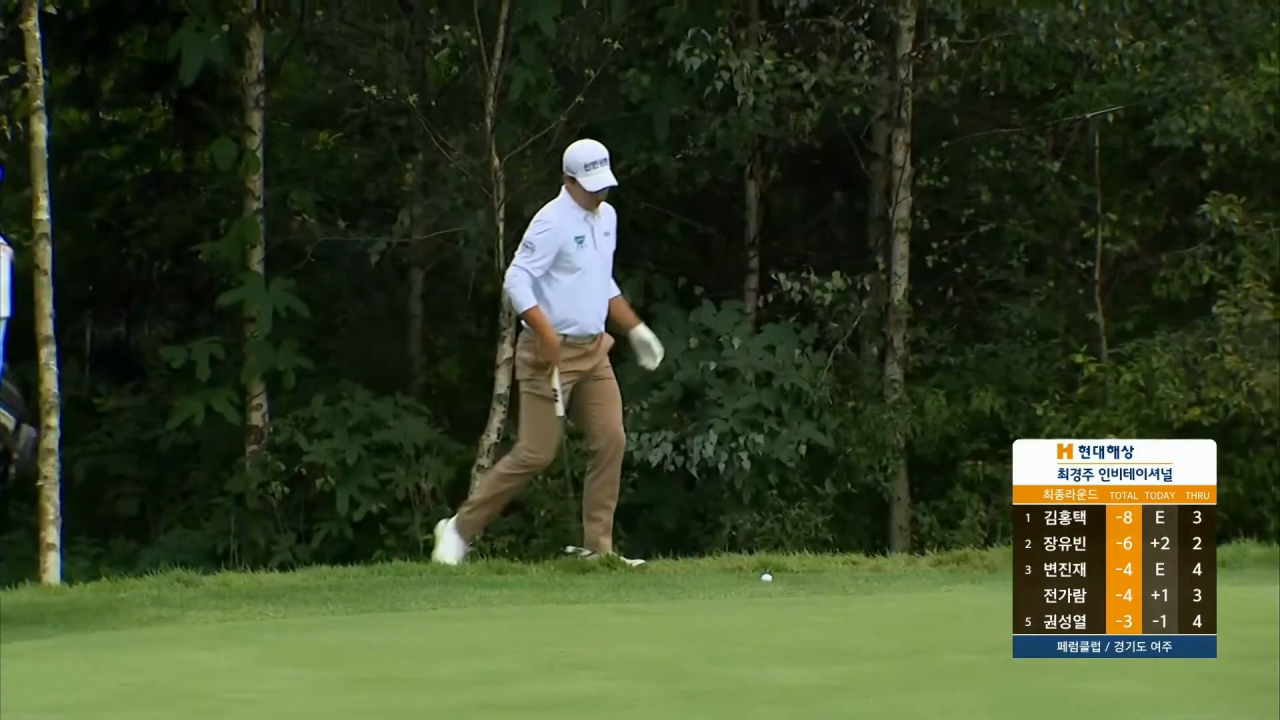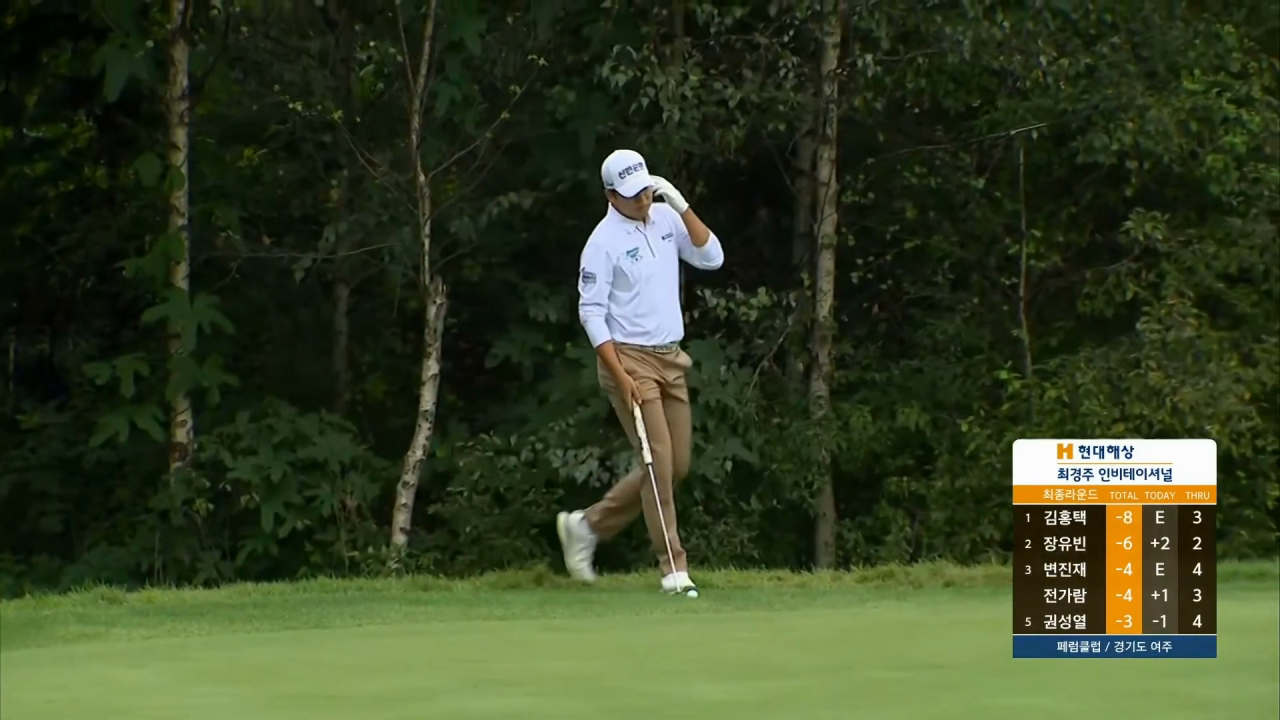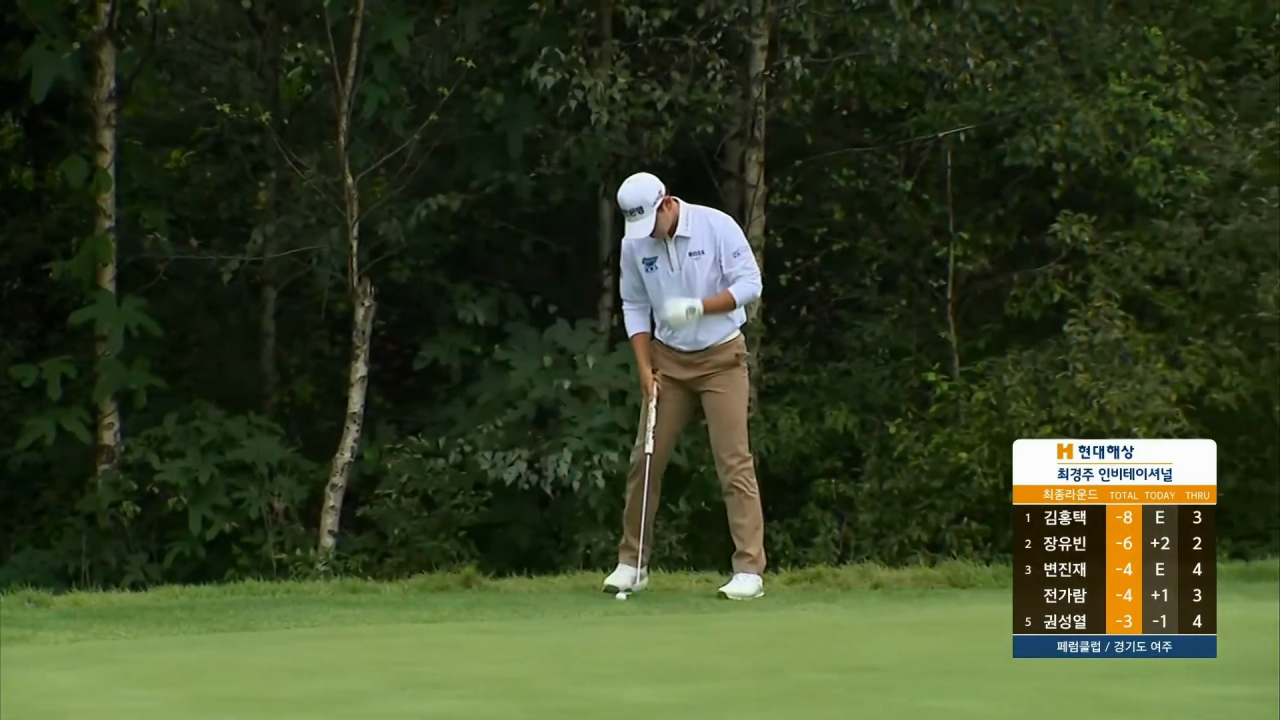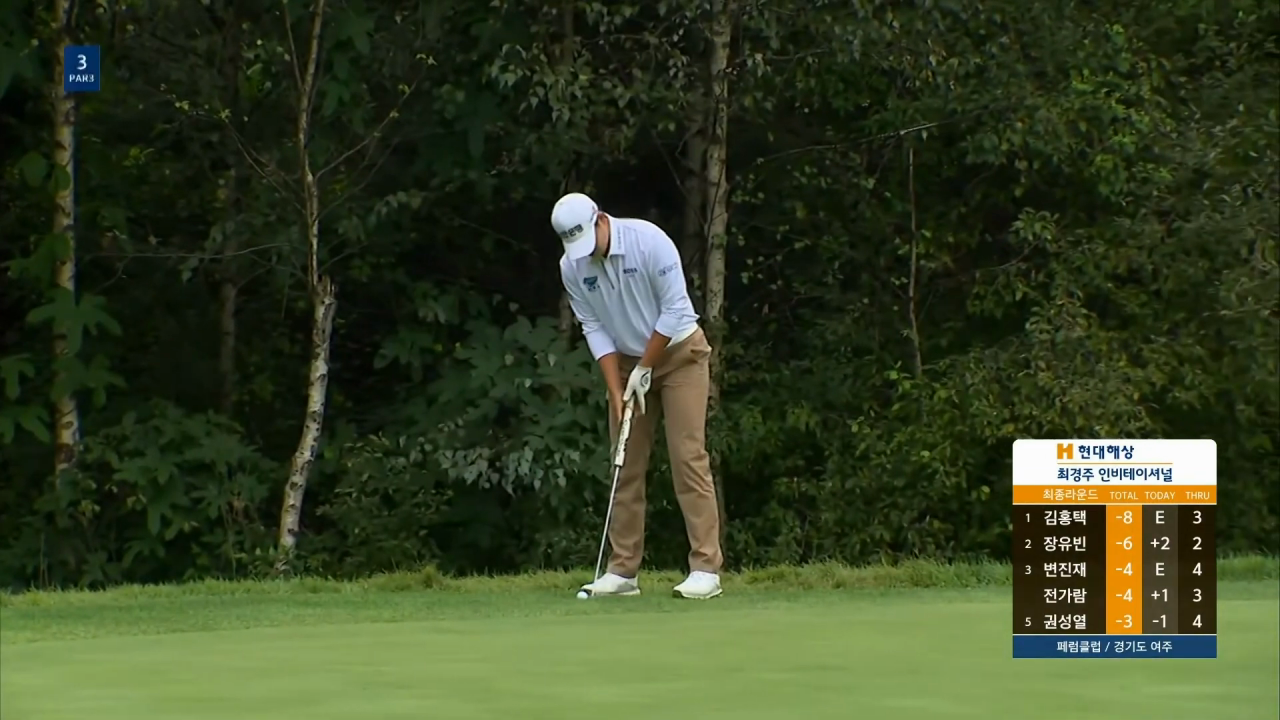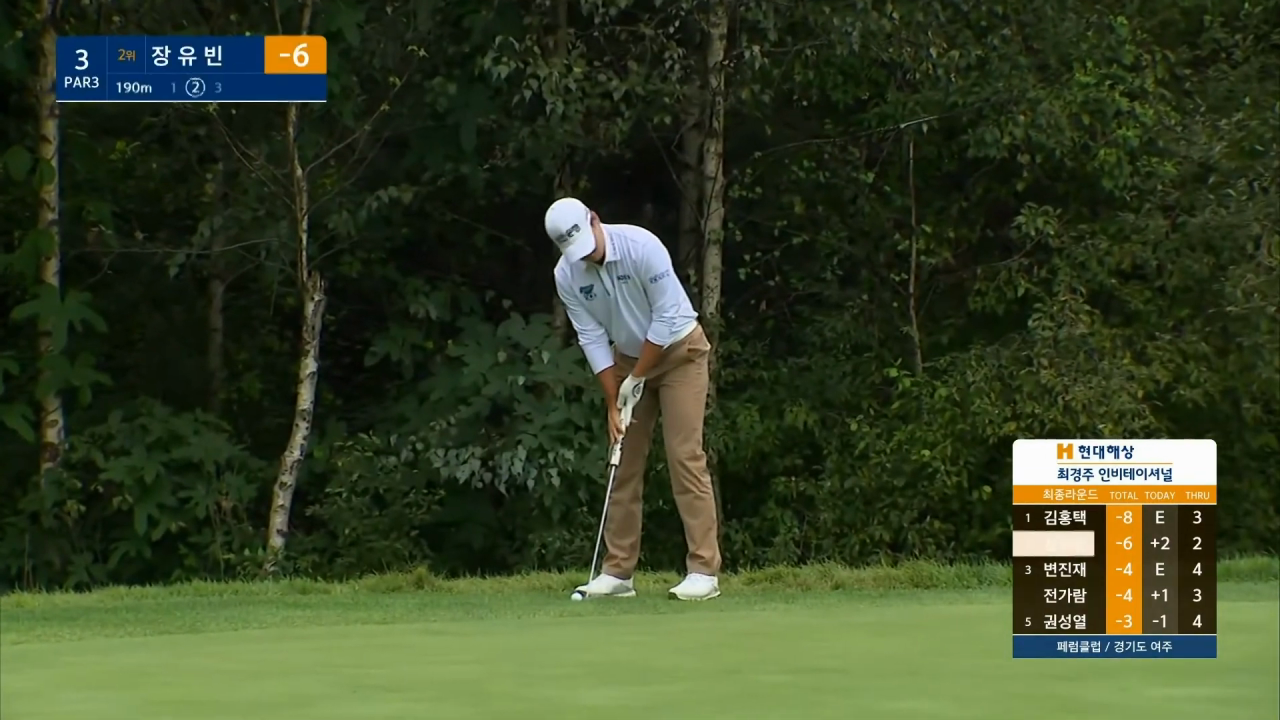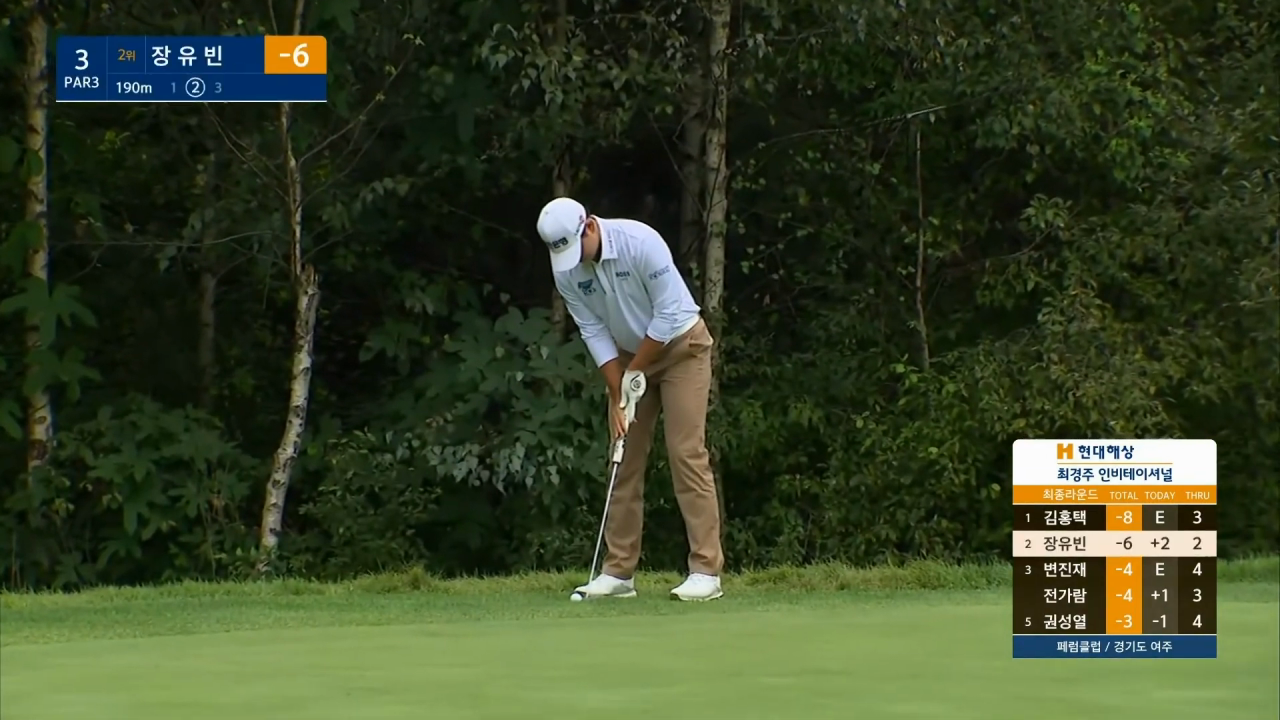
dt=0.7s
person 1, frame 1
left shoulder: (607, 216)
right shoulder: (552, 221)
right elbow: (516, 280)
left wrist: (635, 328)
right wrist: (546, 334)
left hip: (593, 350)
right hip: (546, 352)
left knee: (612, 445)
right knee: (535, 453)
left ankle: (597, 546)
right ankle: (459, 527)
person 1, frame 2
left shoulder: (665, 220)
right shoulder: (604, 240)
left elbow: (712, 258)
right elbow: (591, 312)
left wrist: (682, 207)
right wrist: (619, 374)
left hip: (670, 358)
right hip: (629, 361)
left knee: (675, 464)
right knee: (658, 463)
left ankle: (586, 524)
right ankle: (673, 567)
person 1, frame 3
left shoulder: (717, 226)
right shoulder: (633, 246)
left elbow: (750, 284)
right elbow: (634, 308)
left wrist: (698, 307)
right wrist: (644, 366)
left hip: (720, 356)
right hip: (670, 360)
left knee: (733, 460)
right knee: (646, 458)
left ankle: (749, 569)
right ankle: (631, 561)
person 1, frame 4
left shoulder: (649, 240)
right shoulder: (571, 266)
left elbow: (675, 309)
right elbow: (594, 328)
left wrist: (644, 368)
right wrist: (615, 389)
left hip: (680, 353)
right hip: (627, 363)
left knee: (687, 456)
right knee: (627, 465)
left ankle: (705, 568)
right ankle: (623, 570)
person 1, frame 5
left shoulder: (642, 246)
right shoulder: (566, 275)
left elbow: (668, 318)
right elbow: (592, 339)
left wrist: (636, 378)
right wrist: (613, 403)
left hip: (678, 351)
right hip: (627, 358)
left knee: (684, 456)
right knee: (623, 462)
left ankle: (703, 570)
right ankle: (618, 571)
person 1, frame 6
left shoulder: (641, 242)
right shoulder: (564, 270)
left elbow: (669, 314)
right elbow: (594, 332)
left wrist: (636, 372)
right wrist: (617, 397)
left hip: (681, 346)
right hip: (630, 353)
left knee: (686, 454)
right knee: (625, 460)
left ankle: (706, 570)
right ankle: (619, 571)
